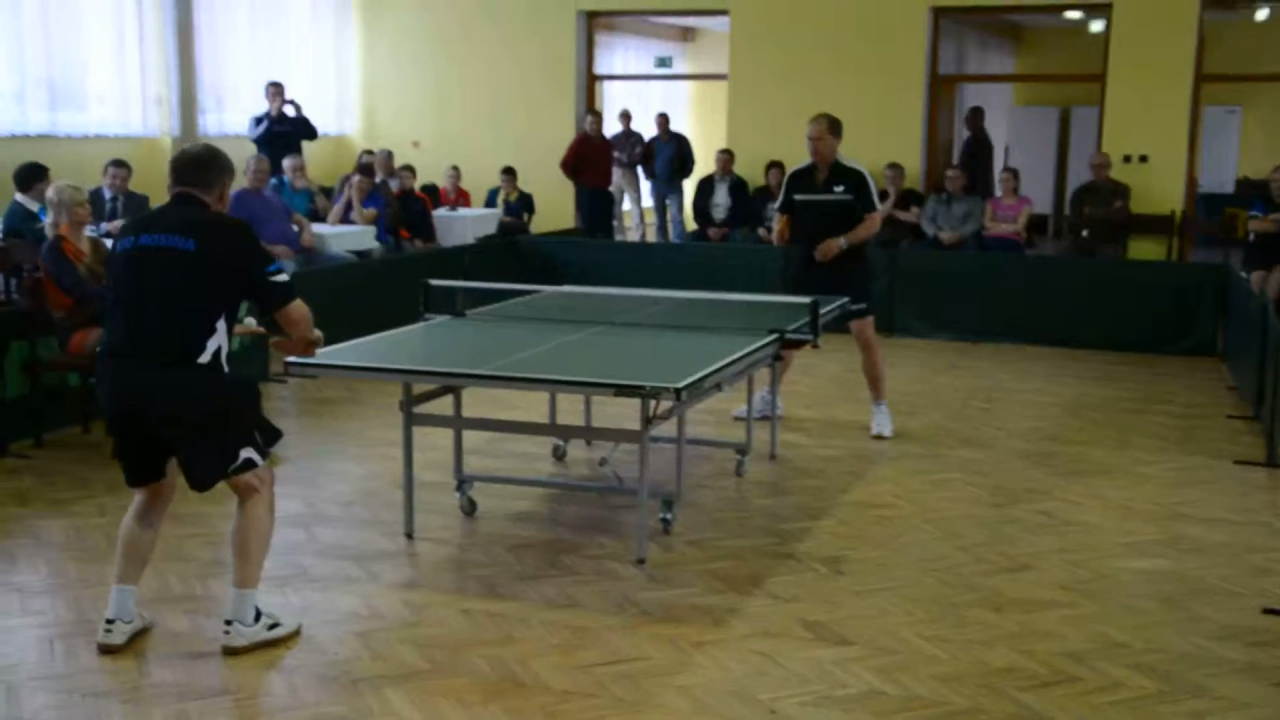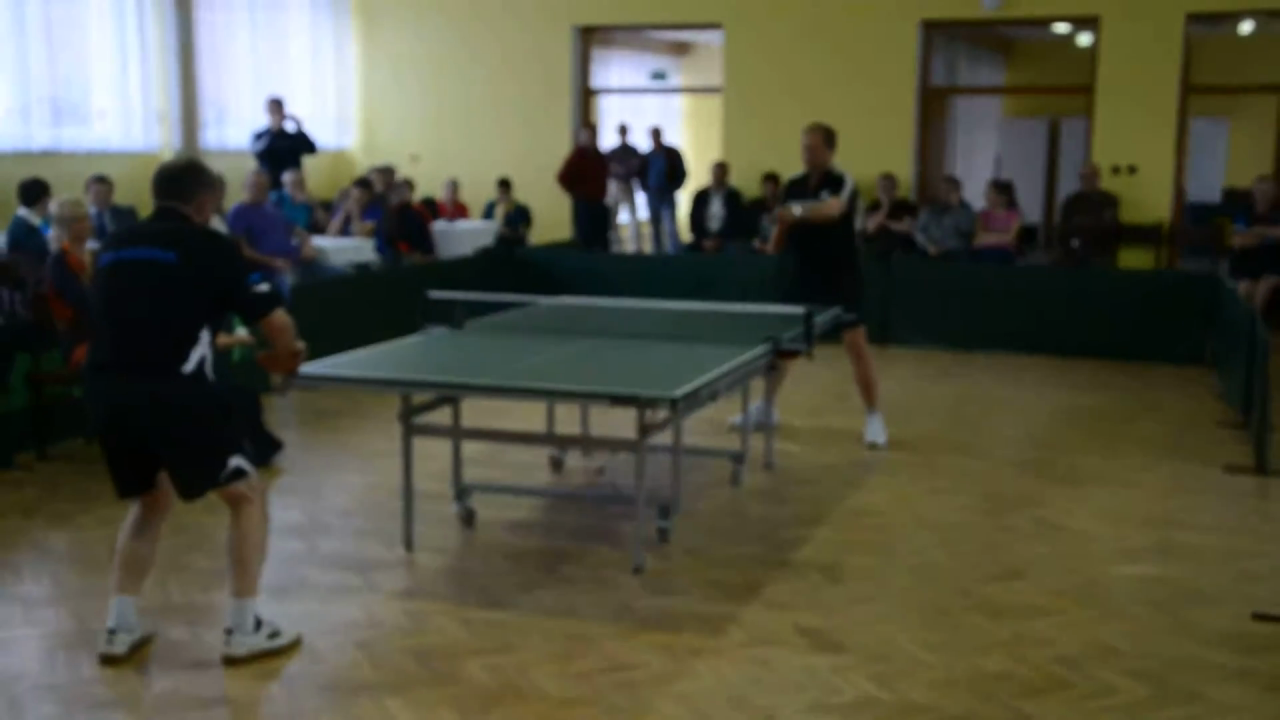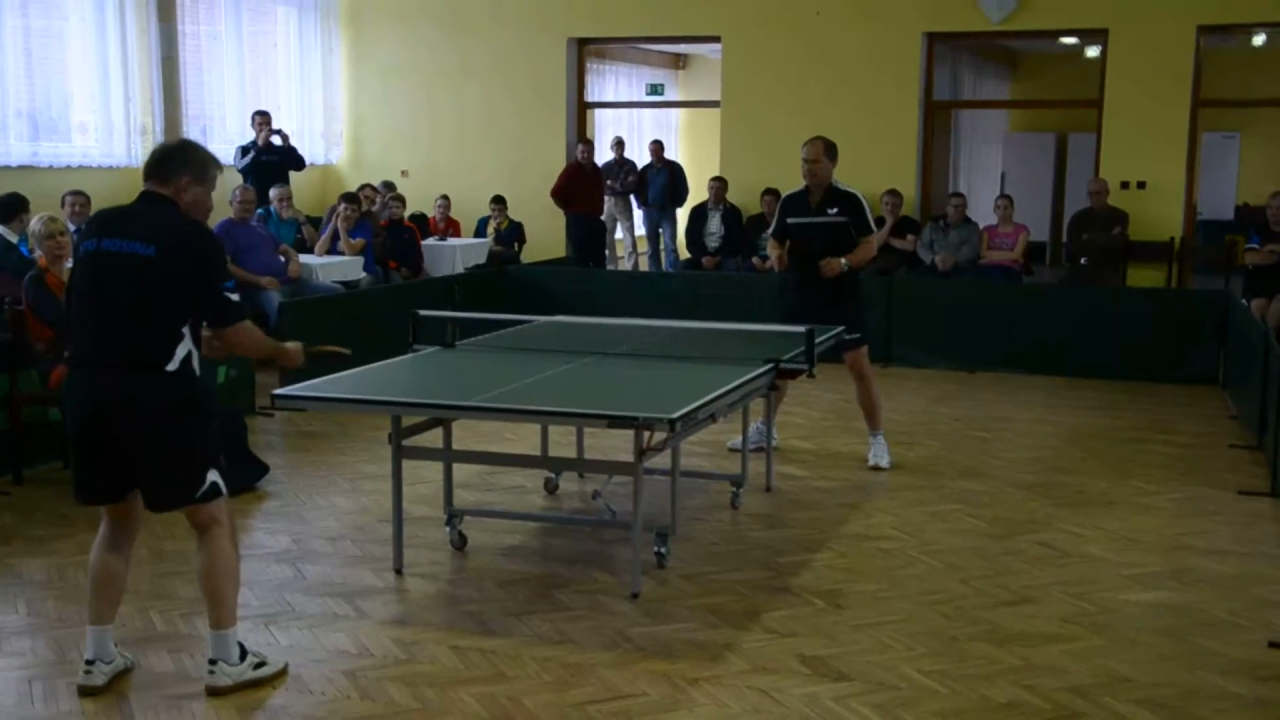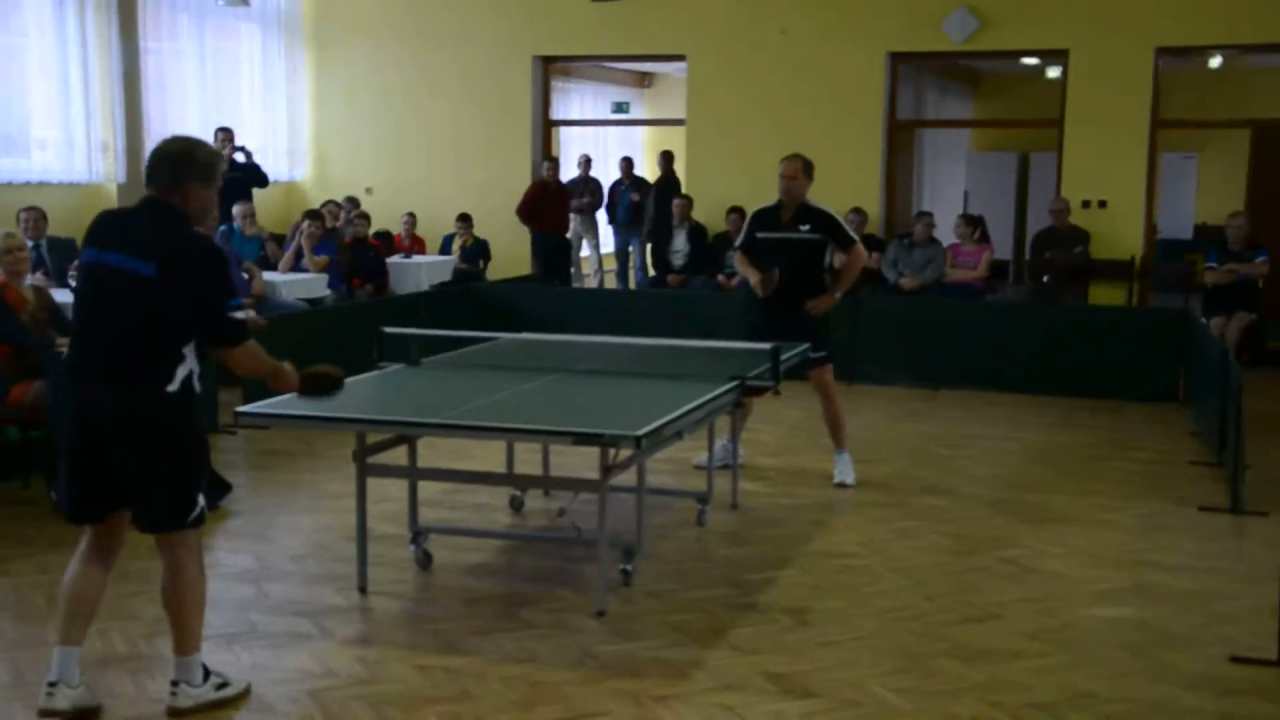
dt=1s
person 1, frame 1
left shoulder: (131, 232)
right shoulder: (228, 234)
right elbow: (295, 315)
right wrist: (304, 340)
left hip: (119, 380)
right hip: (187, 383)
left knee: (153, 490)
right knee: (256, 485)
left ankle: (118, 617)
right ankle: (242, 620)
person 1, frame 2
left shoulder: (115, 247)
right shoulder: (210, 246)
right elbow: (276, 323)
right wrist: (290, 352)
left hip: (108, 393)
right hip: (174, 393)
left knee: (150, 501)
right knee: (248, 495)
left ankle: (119, 628)
right ankle: (243, 630)
person 1, frame 3
left shoulder: (98, 227)
right shoulder: (191, 238)
right elbow: (231, 328)
right wrist: (282, 353)
left hip: (88, 388)
right hip: (157, 392)
left knee: (118, 521)
right knee: (213, 520)
left ankle: (98, 659)
right ankle: (226, 660)
person 1, frame 4
left shoulder: (103, 230)
right shoulder: (197, 252)
right elbow: (234, 353)
left wrist: (220, 310)
right wrist: (281, 375)
left hip: (88, 401)
right hip: (154, 411)
left knee: (98, 541)
right knee: (179, 545)
person 2, frame 1
left shoulder: (856, 177)
right shoulder: (795, 177)
left elbow: (873, 223)
right elbow: (783, 215)
left wrist: (842, 242)
right wrist: (780, 231)
left hip: (848, 270)
right hip: (804, 269)
left knee: (865, 337)
left ankle: (880, 409)
right ankle: (769, 397)
person 2, frame 2
left shoulder: (842, 182)
right shoulder: (792, 185)
left elbow: (832, 211)
right elbow: (784, 225)
left wrist: (797, 212)
right wrist: (777, 239)
left hip: (839, 278)
right hip: (800, 278)
left knee: (856, 346)
left ankle: (873, 418)
right ankle: (766, 407)
person 2, frame 3
left shoulder: (851, 201)
right shoulder: (789, 202)
left elbow: (869, 246)
right elbow: (774, 241)
left wrist: (843, 263)
right wrist: (777, 255)
left hip: (841, 298)
right hip: (798, 298)
left knee: (859, 367)
left ankle: (877, 440)
right ankle: (764, 429)
person 2, frame 4
left shoulder: (823, 219)
right shoulder: (759, 218)
left elbow: (857, 255)
right elbow: (740, 257)
left wrist: (834, 295)
right wrist: (752, 275)
left hip: (807, 314)
right hip: (765, 313)
left knee: (824, 385)
left ankle: (842, 457)
right ankle: (730, 446)
